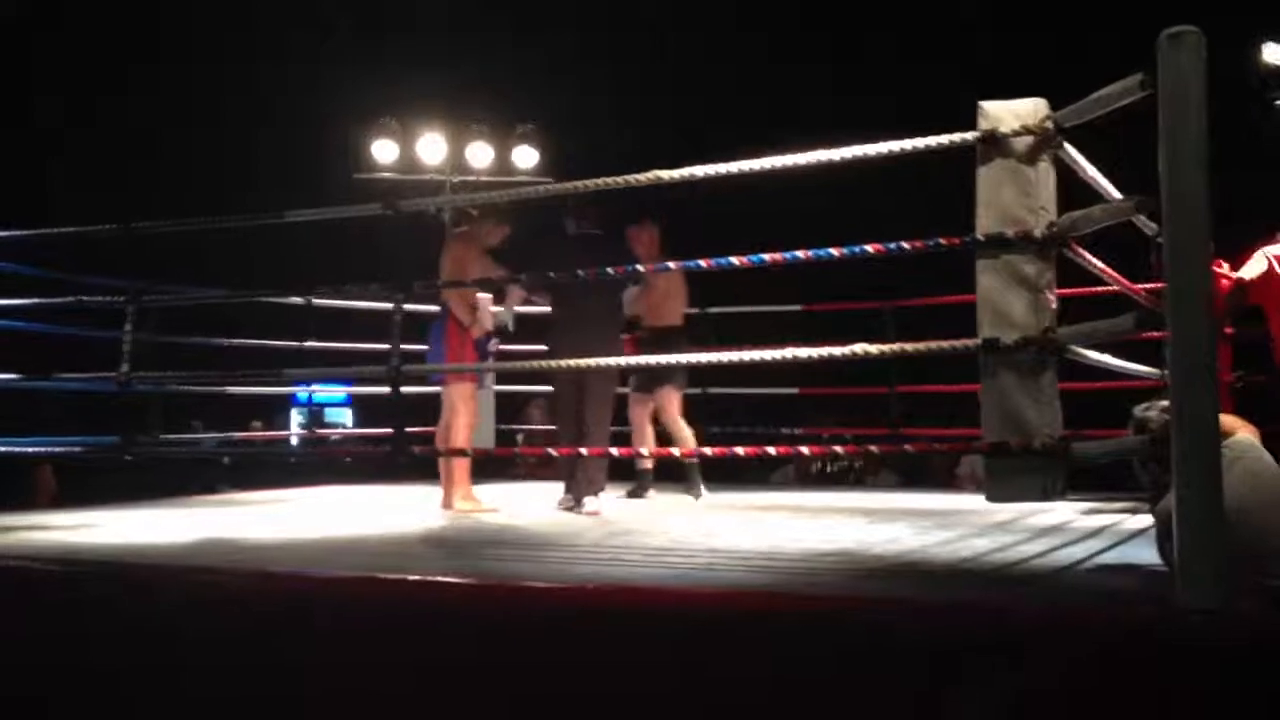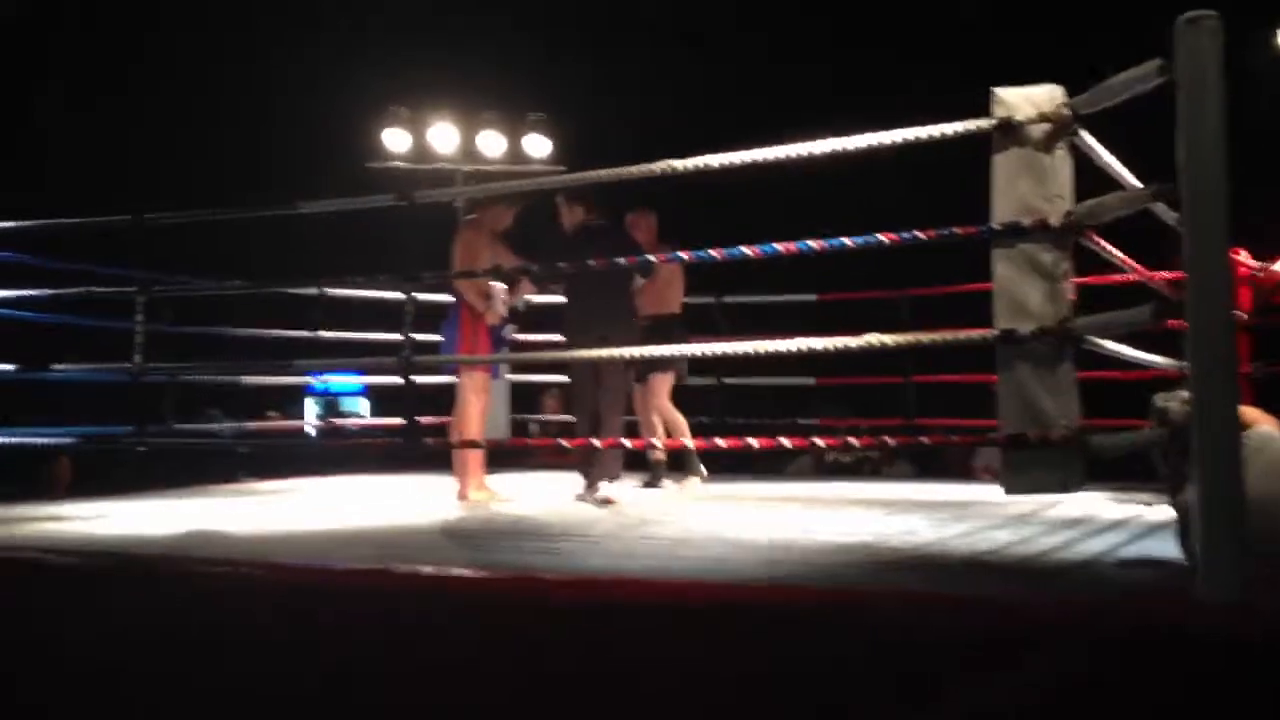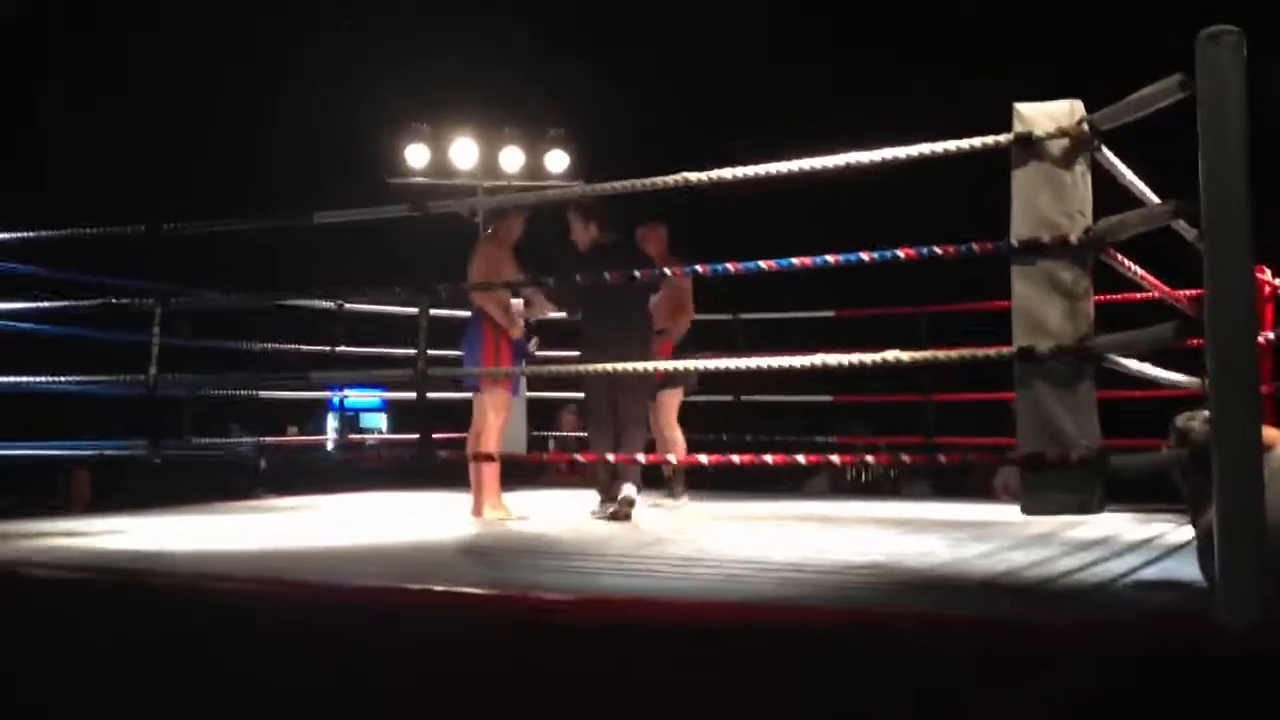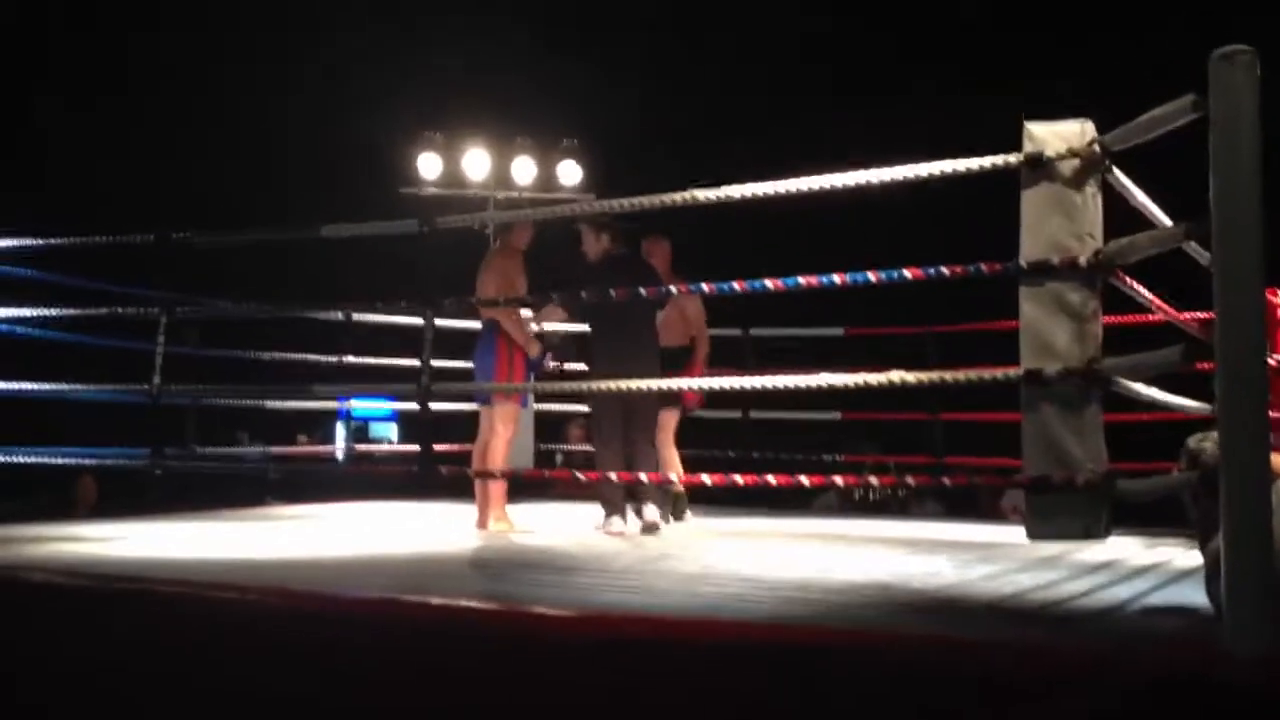
dt=0.2s
person 1, frame 1
left shoulder: (563, 250)
right shoulder: (617, 252)
left hip: (567, 342)
right hip: (604, 344)
left knee: (568, 418)
right knee: (597, 420)
left ankle: (573, 489)
right ankle: (589, 493)
person 1, frame 2
left shoulder: (573, 244)
right shoulder: (623, 241)
right elbow: (643, 274)
left hip: (582, 335)
right hip: (620, 334)
left knee: (585, 409)
right knee: (611, 408)
left ankle: (592, 481)
right ankle: (605, 479)
person 1, frame 3
left shoulder: (587, 262)
right shoulder: (637, 257)
right elbow: (652, 290)
left hip: (599, 353)
right hip: (636, 350)
left knee: (602, 426)
right knee: (633, 421)
left ankle: (609, 498)
right ankle: (628, 484)
person 1, frame 4
left shoulder: (599, 273)
right shoulder: (644, 270)
left elbow: (561, 311)
right elbow: (659, 306)
left hip: (608, 365)
right hip: (645, 363)
left knee: (609, 440)
right knee: (643, 437)
left ankle: (614, 514)
right ankle: (651, 505)
person 2, frame 1
left shoulder: (475, 251)
right shoulder: (463, 242)
left elbow: (512, 284)
right elbow: (451, 289)
right wrist: (476, 328)
left hip: (460, 329)
right hip: (457, 328)
left knee: (451, 415)
right knee: (464, 412)
left ankle: (449, 493)
right ankle: (462, 494)
person 2, frame 2
left shoulder: (488, 238)
right shoulder: (474, 229)
left elbow: (519, 266)
right elbow: (463, 278)
right wrist: (490, 314)
left hip: (474, 318)
right hip: (471, 318)
left knee: (465, 405)
right knee: (476, 402)
left ankle: (465, 484)
right ankle: (476, 484)
person 2, frame 3
left shoulder: (491, 247)
right shoulder: (495, 244)
left elbow: (527, 291)
right elbow: (482, 292)
right wrist: (514, 329)
left hip: (486, 333)
right hip: (492, 333)
left knee: (482, 421)
right knee: (495, 418)
left ankle: (479, 501)
right ankle: (492, 502)
person 2, frame 4
left shoulder: (494, 258)
right shoulder: (508, 257)
right elbow: (503, 310)
right wrist: (532, 345)
left hip: (488, 343)
right hip: (503, 345)
left knee: (487, 433)
right knee: (504, 431)
left ankle: (483, 513)
right ankle: (497, 515)
person 3, frame 1
left shoulder: (666, 271)
right shoulder: (647, 273)
left elbow: (640, 303)
right wrist: (634, 338)
left hip: (666, 344)
right hip: (648, 346)
left knee: (670, 414)
right knee: (637, 415)
left ankle: (694, 481)
right ankle: (643, 481)
person 3, frame 2
left shoulder: (664, 257)
left elbow: (650, 293)
left hip: (665, 332)
right hip: (646, 335)
left knee: (658, 400)
right knee: (642, 406)
left ankle: (692, 462)
right ankle: (657, 471)
person 3, frame 3
left shoulder: (675, 271)
left elbow: (686, 311)
left wrist: (665, 342)
left hip: (671, 351)
right hip: (654, 351)
left knee: (666, 417)
right knee: (658, 422)
left ankle: (676, 483)
right ankle: (672, 485)
person 3, frame 4
left shoulder: (682, 291)
left elbow: (701, 333)
left wrist: (696, 370)
left hip: (674, 363)
left knee: (663, 436)
right knee: (659, 437)
left ankle: (674, 500)
right ankle: (678, 502)
